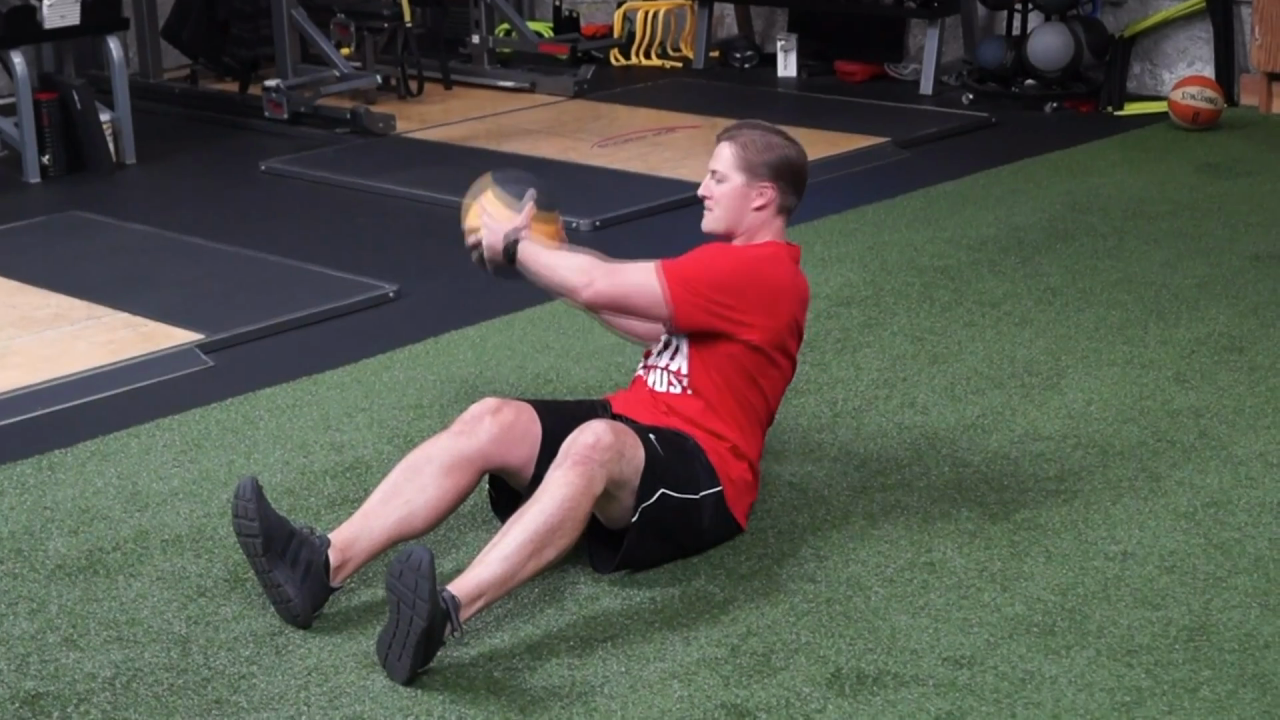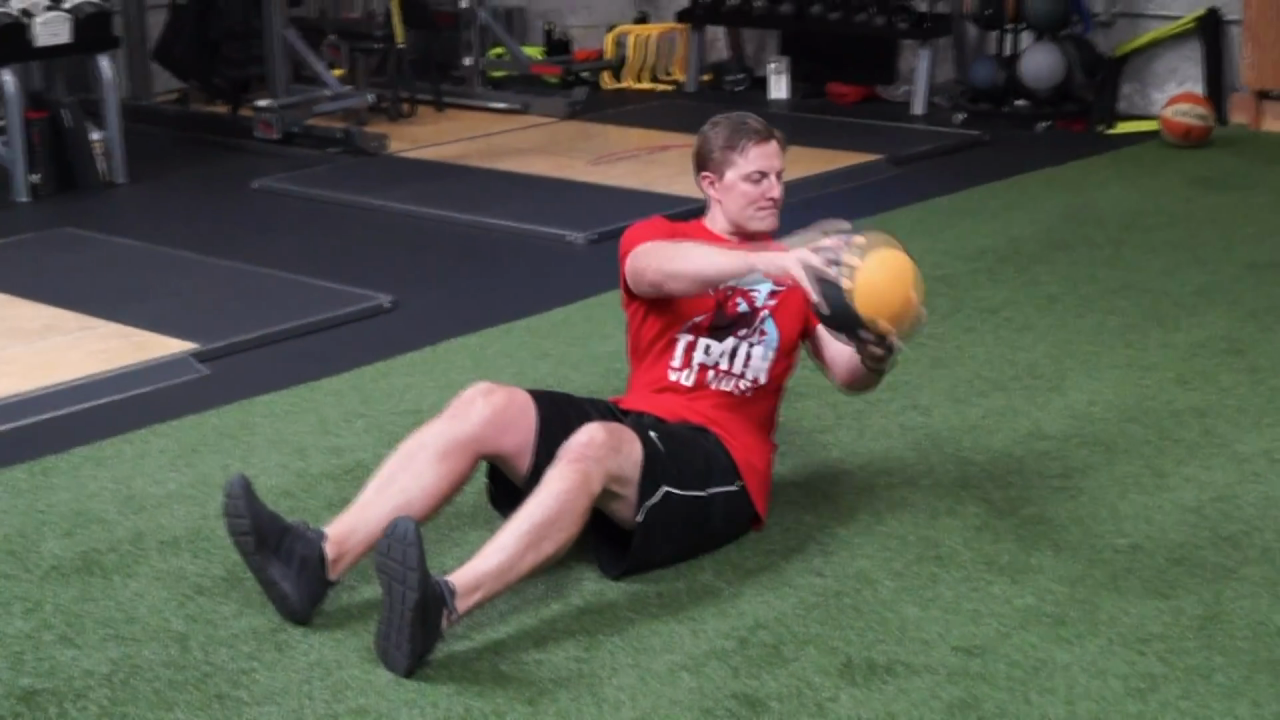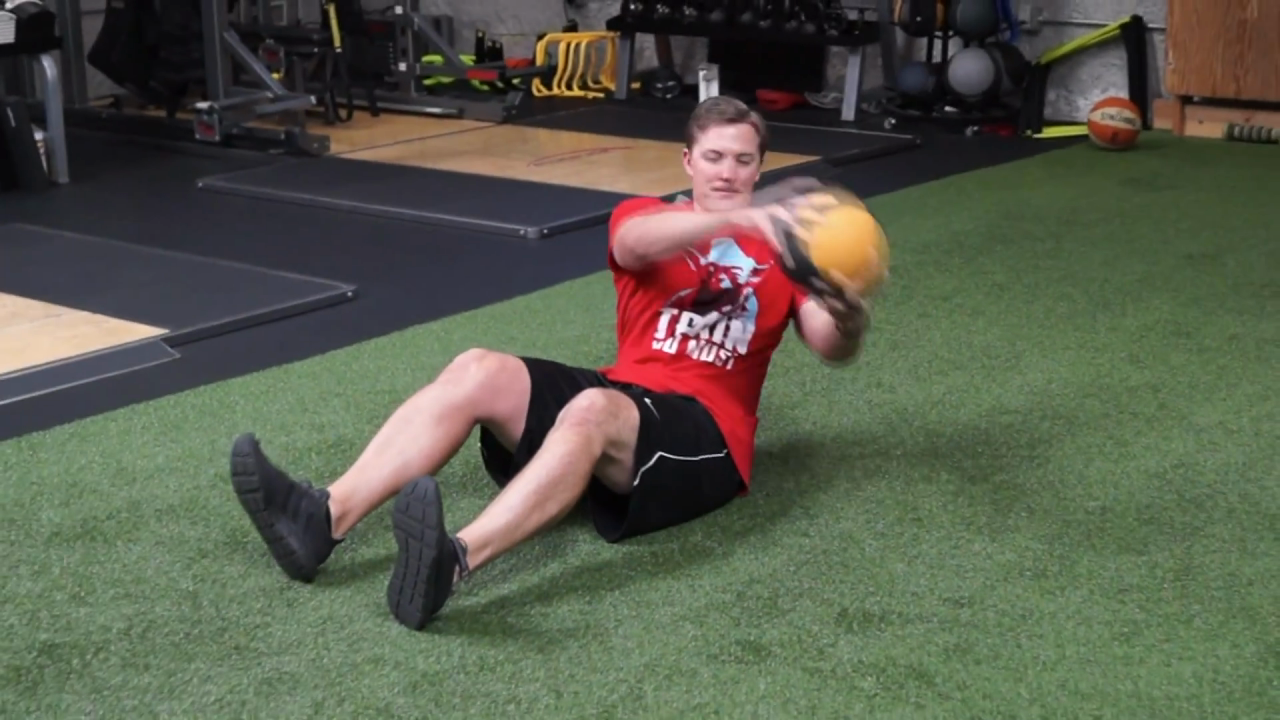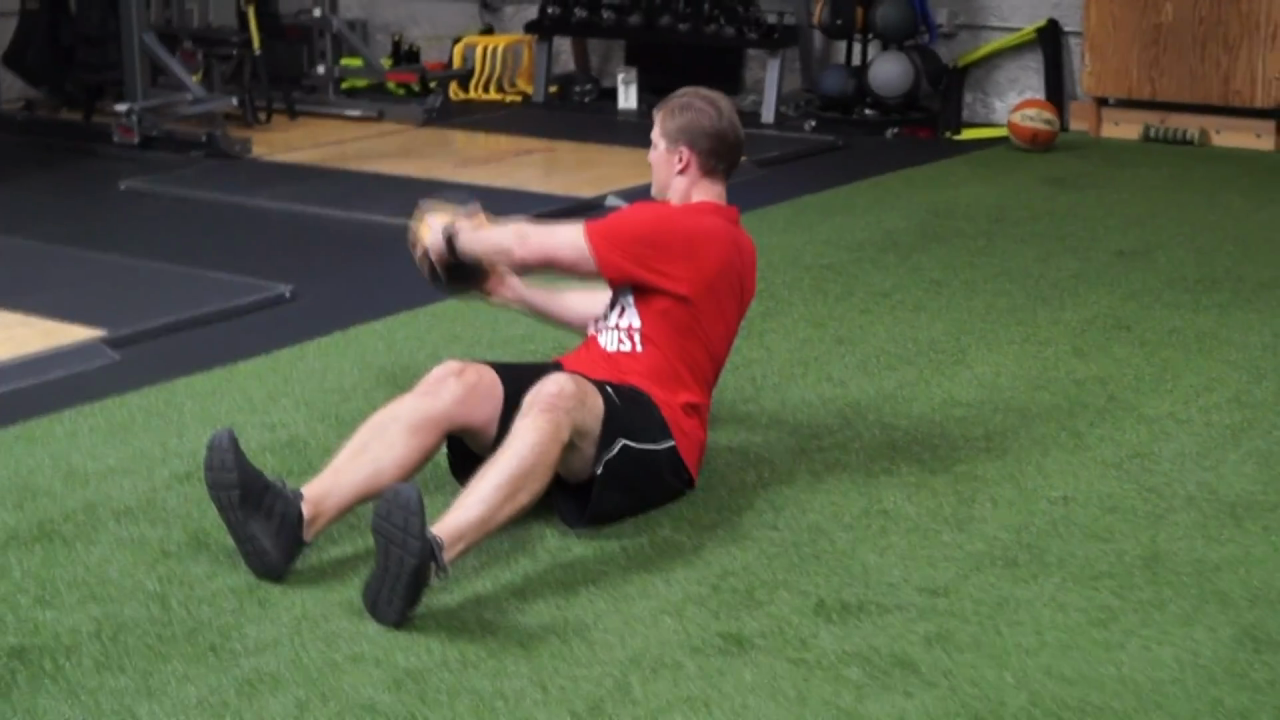
dt=1s
person 1, frame 1
left shoulder: (755, 270)
right shoulder: (755, 267)
left elbow: (599, 285)
right elbow: (674, 341)
left wrist: (515, 240)
right wrist: (547, 254)
left hip: (702, 473)
left knee: (595, 442)
right knee: (491, 421)
left ankle: (447, 612)
right ankle: (326, 562)
person 1, frame 2
left shoulder: (805, 272)
right shoulder: (664, 239)
left elbow: (851, 376)
right elbow: (655, 269)
left wrist: (874, 349)
right wrist: (770, 260)
left hip: (721, 463)
right hip: (637, 422)
left knee: (594, 446)
right knee: (486, 405)
left ankle: (443, 605)
right ankle: (322, 558)
person 1, frame 3
left shoulder: (783, 254)
right shoulder: (649, 217)
left elbow: (831, 347)
right elbow: (639, 241)
left wrist: (848, 308)
right wrist: (741, 217)
left hip: (704, 433)
right hip: (622, 392)
left knee: (592, 412)
right knee: (478, 371)
left ankle: (454, 561)
right ankle: (326, 517)
person 1, frame 4
left shoulder: (686, 229)
right shoulder: (702, 233)
left elbow: (532, 246)
left wrist: (453, 236)
right wrist: (514, 291)
left hip: (653, 431)
left knee: (557, 393)
right knee: (452, 382)
left ankle: (430, 555)
right ankle: (296, 517)
